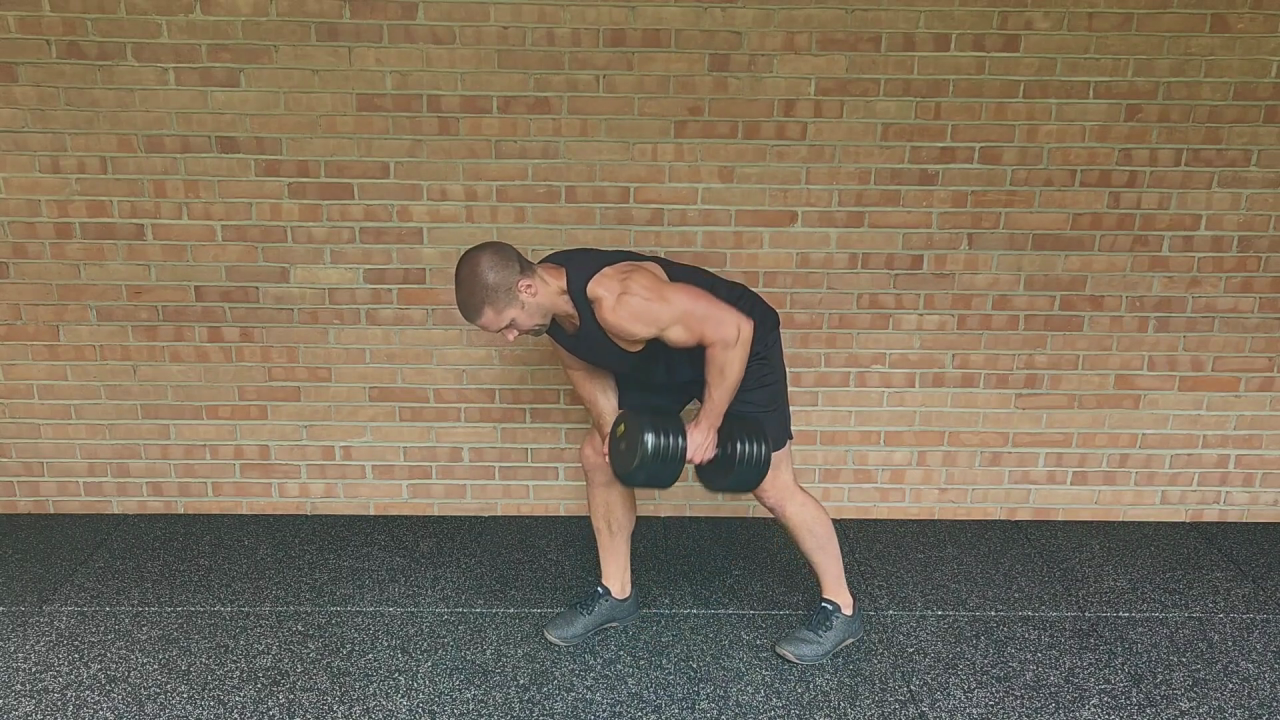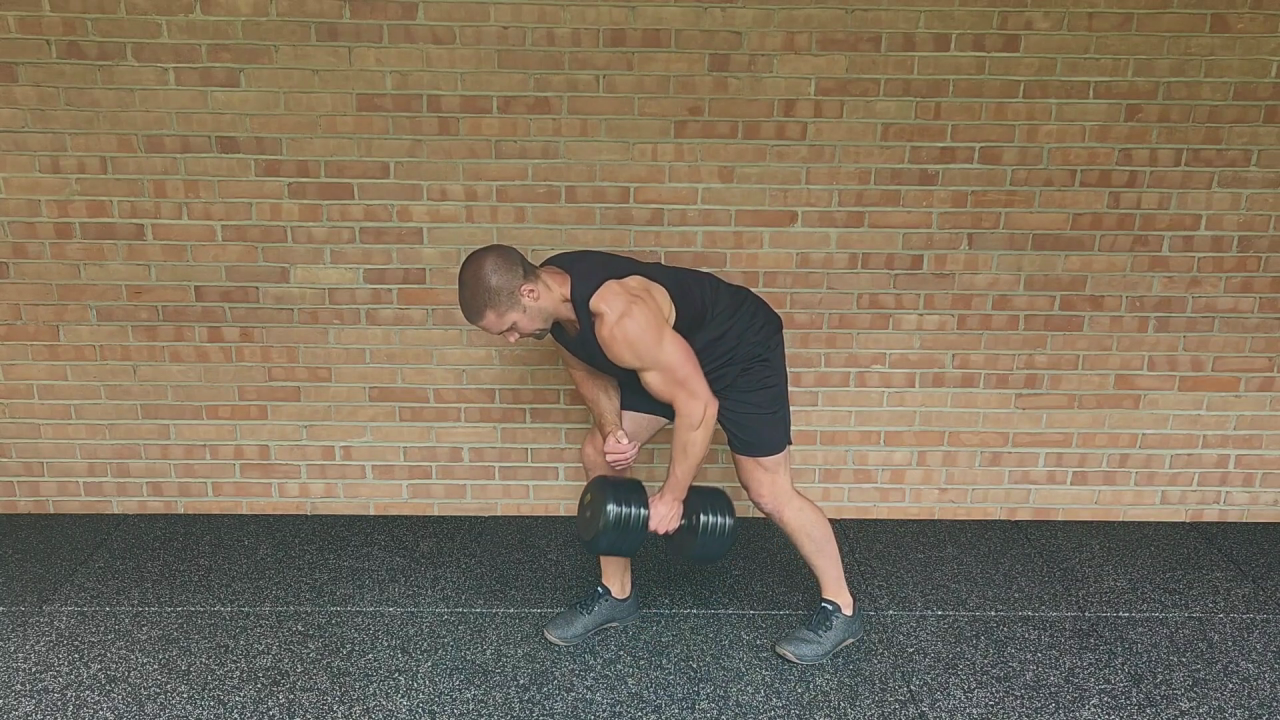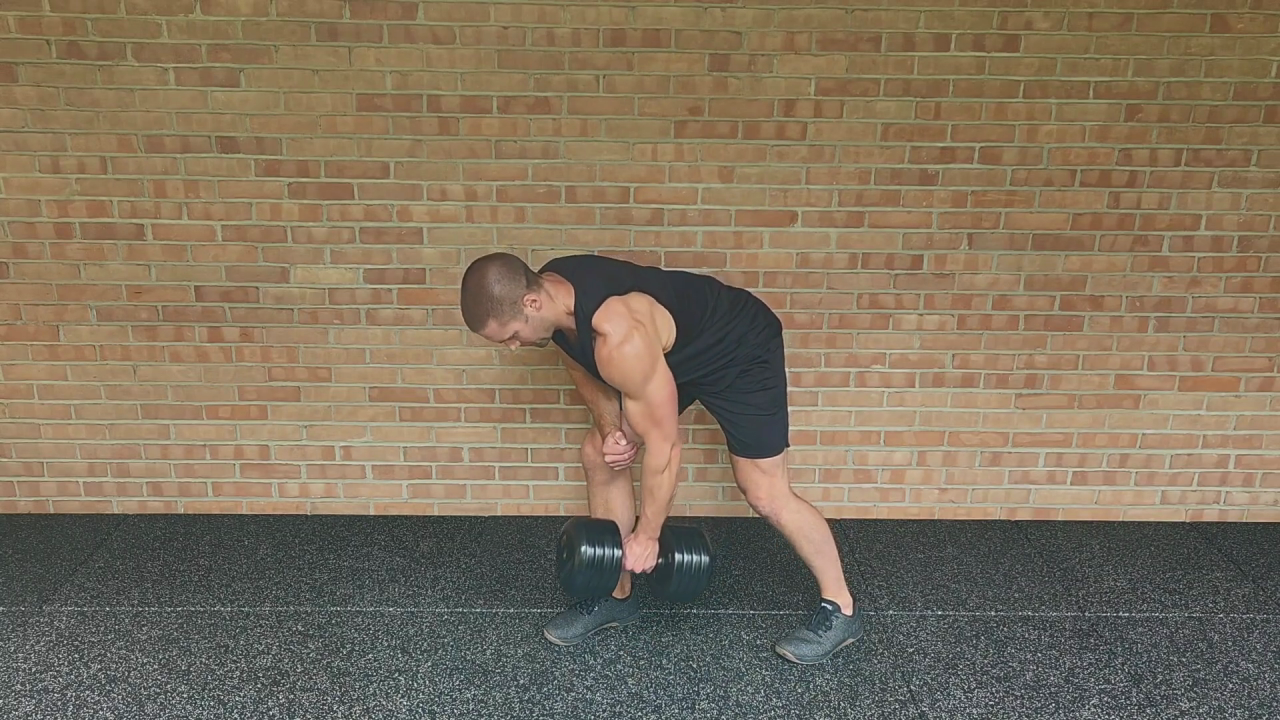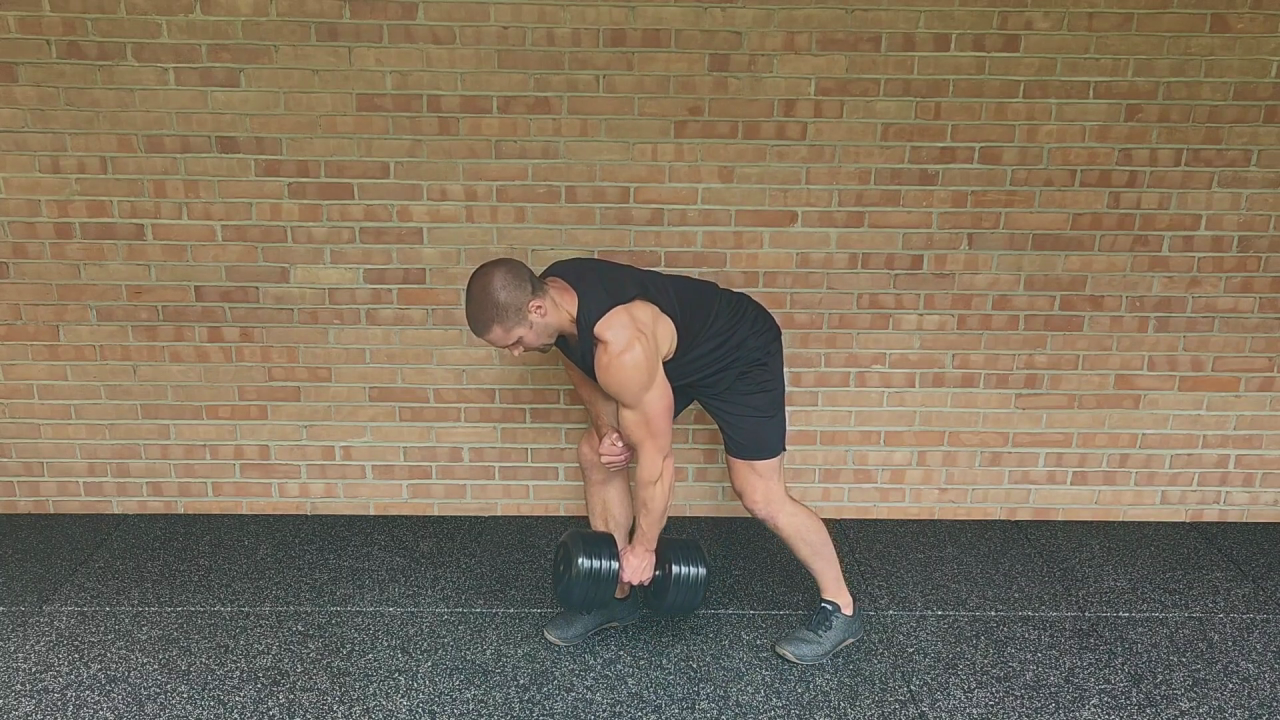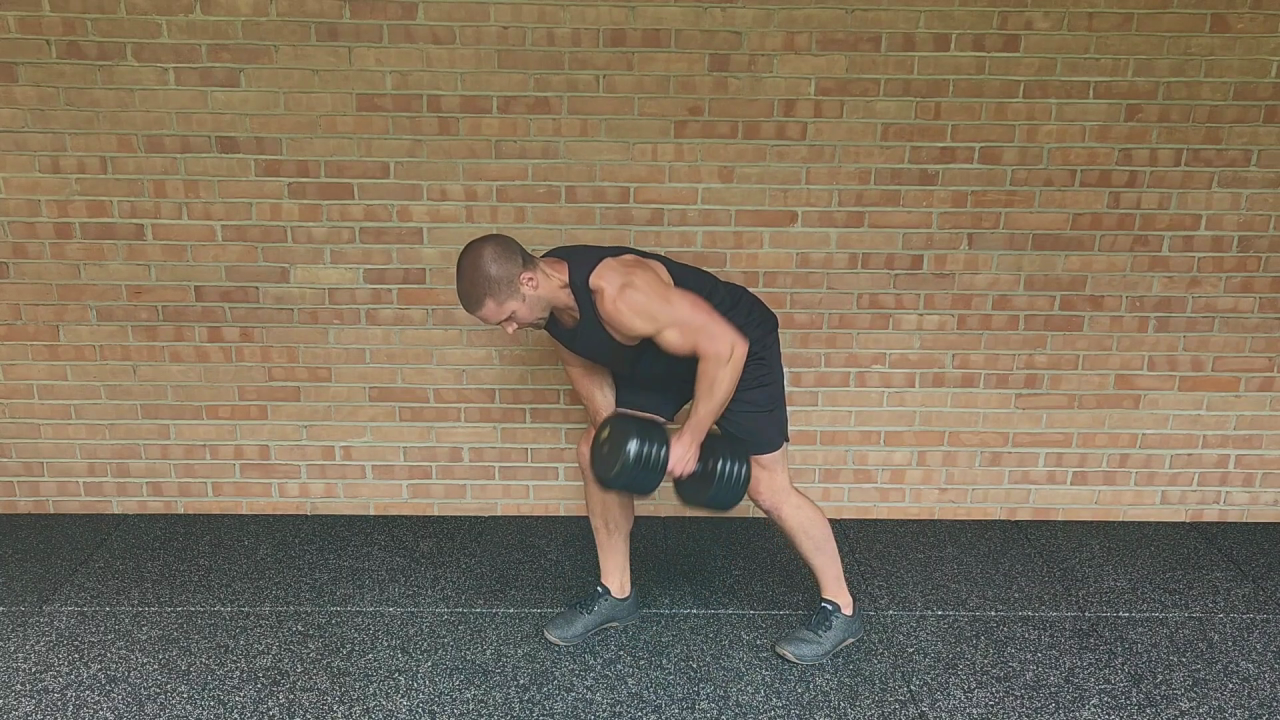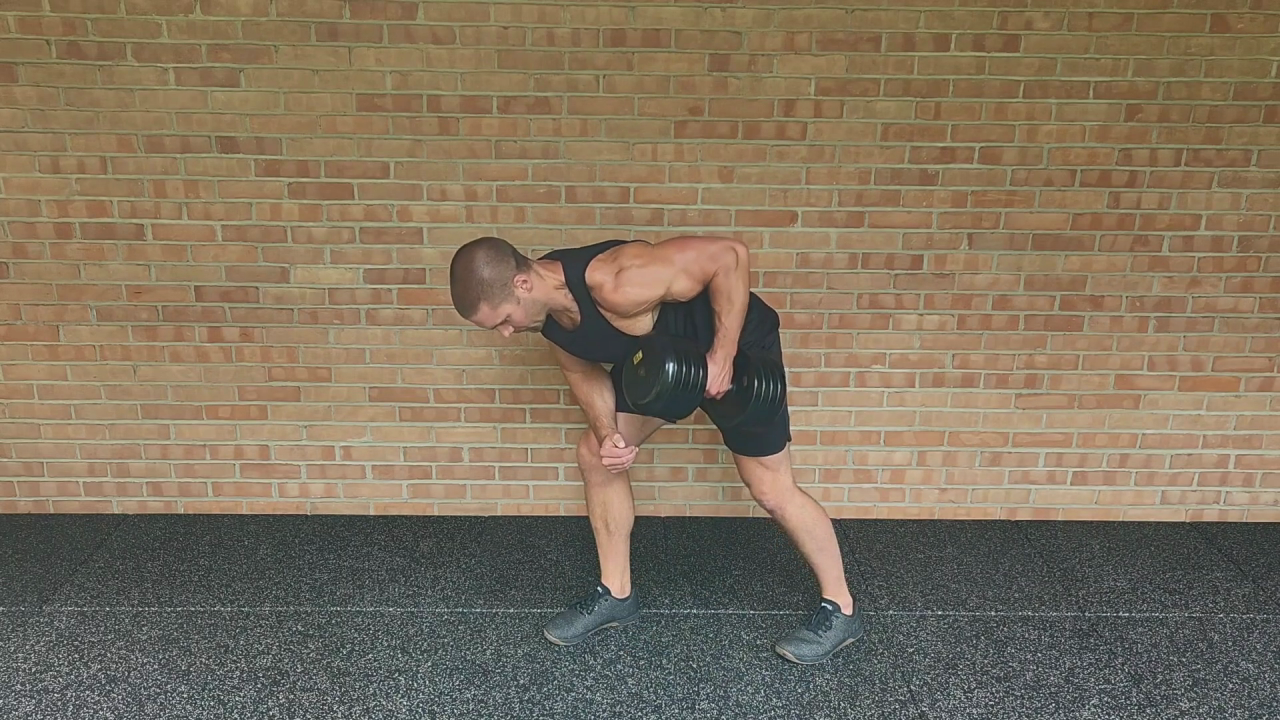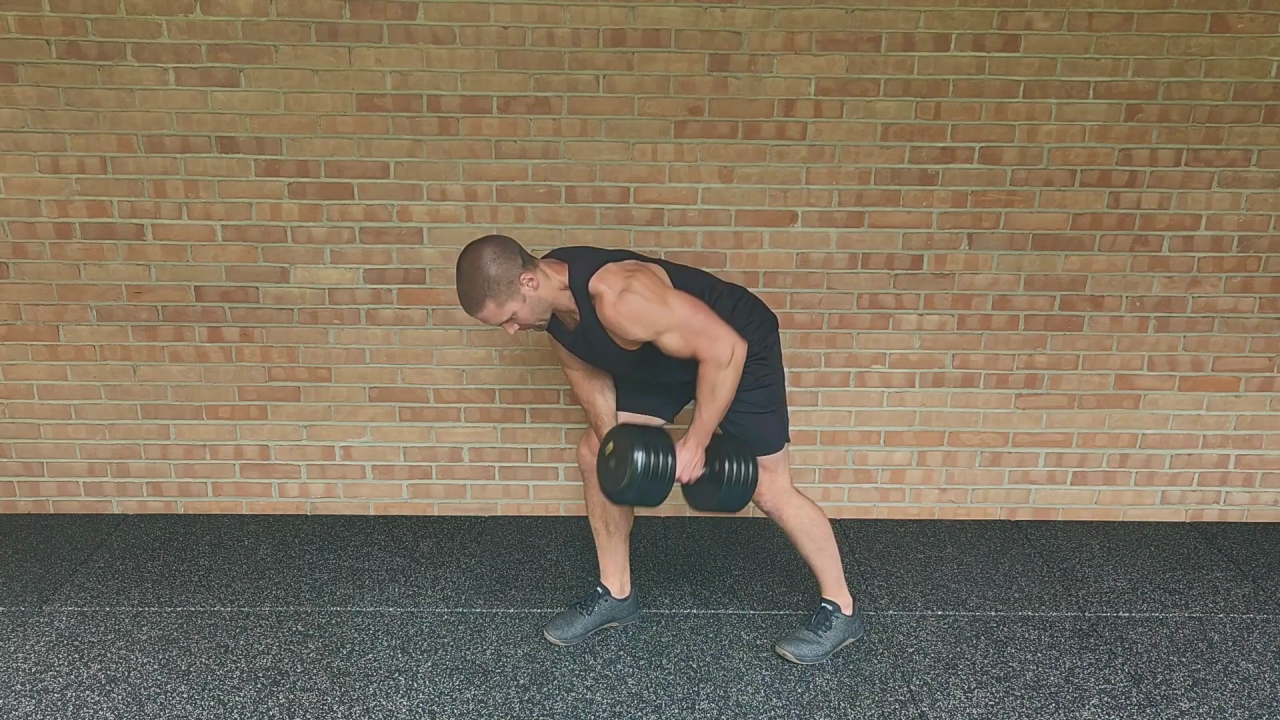
dt=0.3s
person 1, frame 1
left shoulder: (617, 301)
right shoulder: (548, 296)
left elbow: (732, 330)
right elbow: (584, 365)
left wrist: (706, 425)
right wrist: (610, 429)
left hip: (738, 347)
right hip: (664, 351)
left knee: (772, 488)
right knee: (598, 456)
left ankle: (841, 608)
right ankle: (616, 594)
person 1, frame 2
left shoulder: (620, 319)
right shoulder: (552, 294)
left elbow: (699, 404)
right elbow: (586, 364)
left wrist: (671, 497)
right wrist: (610, 428)
left hip: (741, 348)
right hip: (670, 352)
left knee: (768, 492)
right knee: (598, 455)
left ankle: (841, 608)
right ankle: (616, 594)
person 1, frame 3
left shoulder: (620, 337)
right shoulder: (550, 289)
left elbow: (661, 445)
right elbow: (583, 364)
left wrist: (646, 535)
right wrist: (609, 428)
left hip: (741, 349)
right hip: (675, 351)
left knee: (765, 494)
right knee: (598, 455)
left ankle: (841, 608)
right ankle: (616, 594)
person 1, frame 4
left shoulder: (621, 346)
right shoulder: (551, 293)
left elbow: (655, 457)
right elbow: (582, 365)
left wrist: (643, 547)
right wrist: (605, 428)
left hip: (740, 354)
right hip: (675, 351)
left knee: (761, 497)
right knee: (595, 455)
left ankle: (841, 609)
right ankle: (615, 595)
person 1, frame 5
left shoulder: (617, 296)
right shoulder: (547, 293)
left elbow: (725, 348)
right elbow: (583, 364)
left wrist: (690, 441)
right wrist: (606, 426)
left hip: (737, 346)
right hip: (661, 352)
left knee: (767, 490)
right knee: (596, 453)
left ankle: (841, 608)
right ankle: (616, 594)
person 1, frame 6
left shoulder: (614, 284)
right shoulder: (544, 303)
left elbow: (729, 254)
right elbow: (582, 370)
left wrist: (722, 357)
right wrist: (607, 432)
left hip: (736, 344)
left knee: (771, 490)
right knee: (595, 456)
left ankle: (841, 608)
right ankle: (616, 594)
person 1, frame 7
left shoulder: (617, 299)
right shoulder: (549, 291)
left elbow: (724, 352)
right elbow: (583, 367)
left wrist: (694, 442)
right wrist: (608, 431)
left hip: (737, 348)
right hip: (663, 352)
left knee: (768, 491)
right knee: (594, 455)
left ankle: (841, 608)
right ankle: (615, 594)
